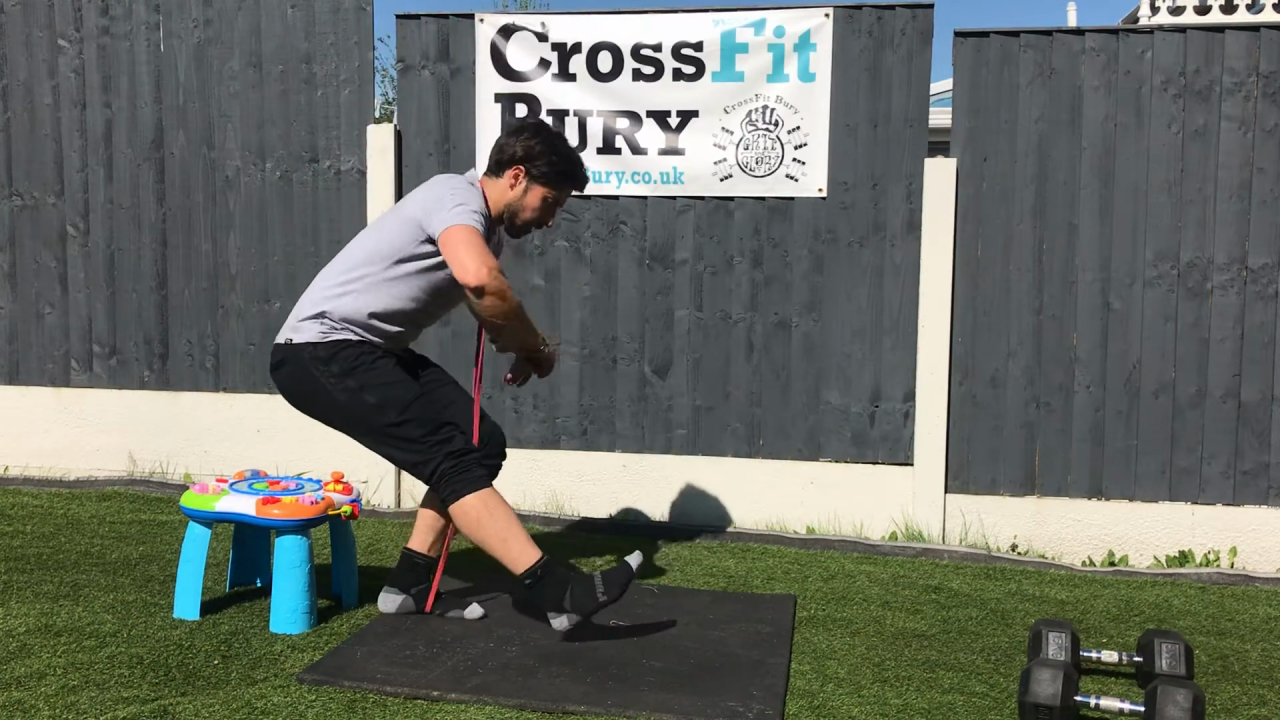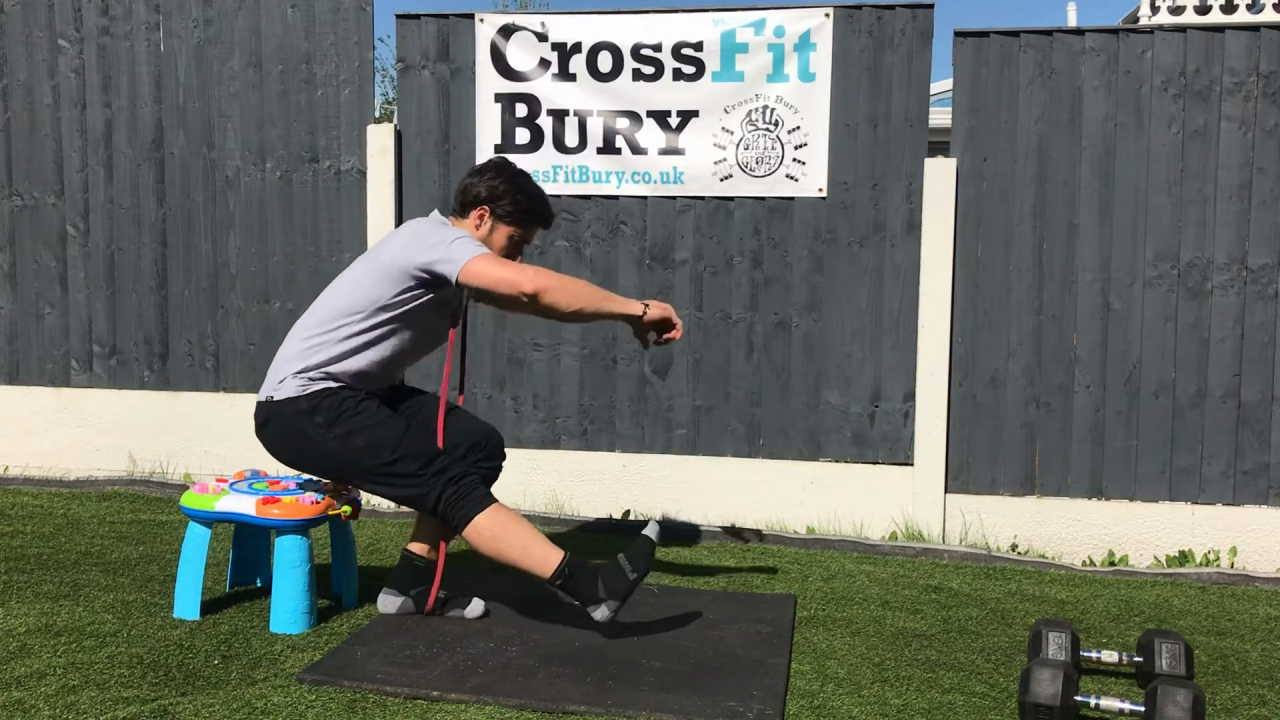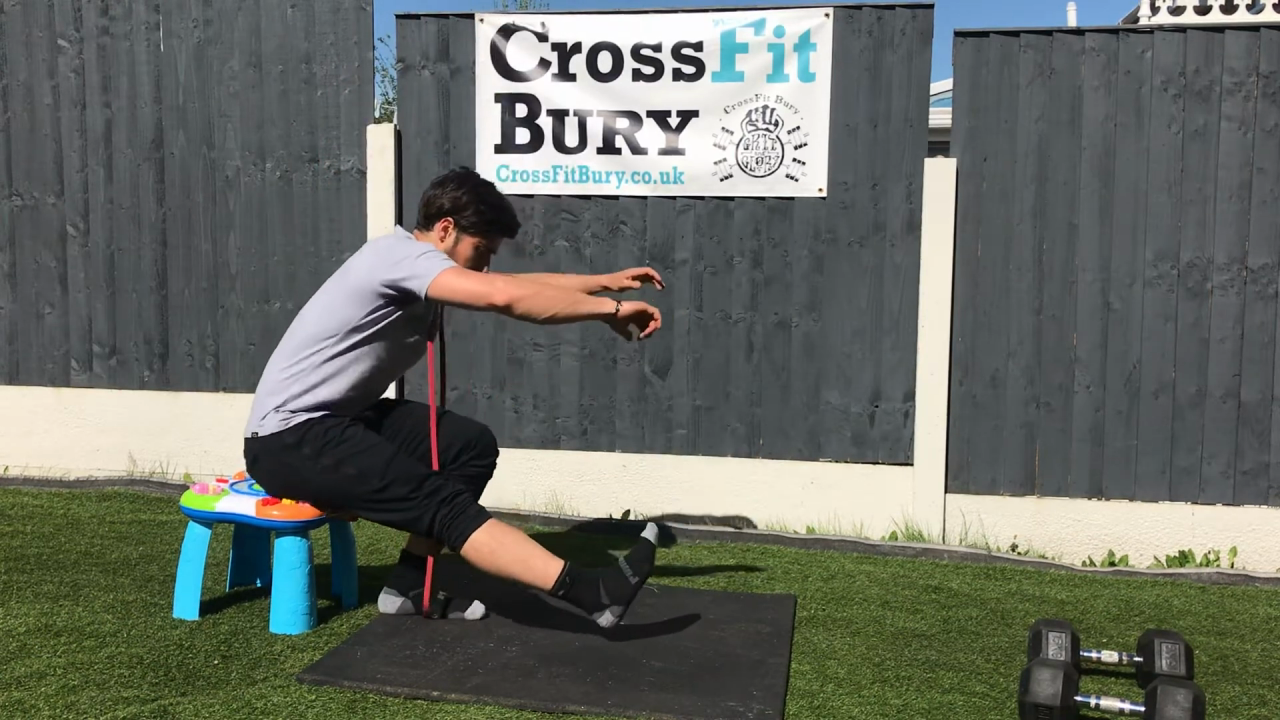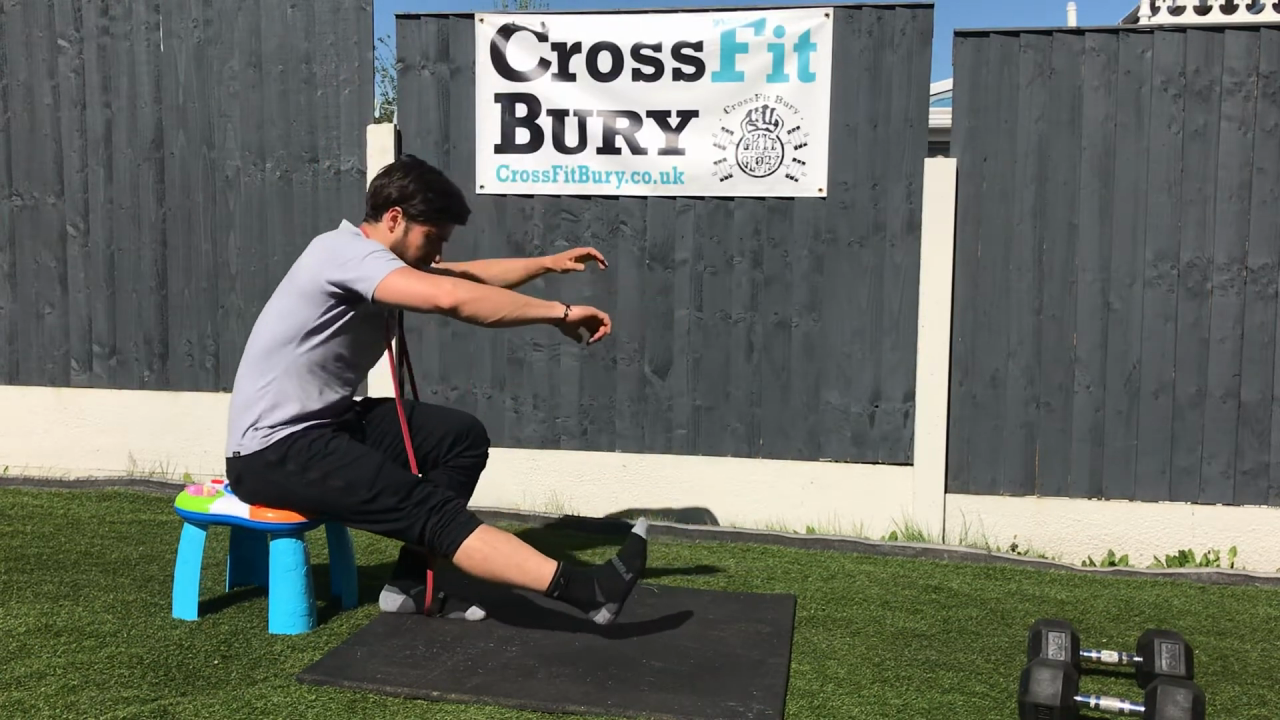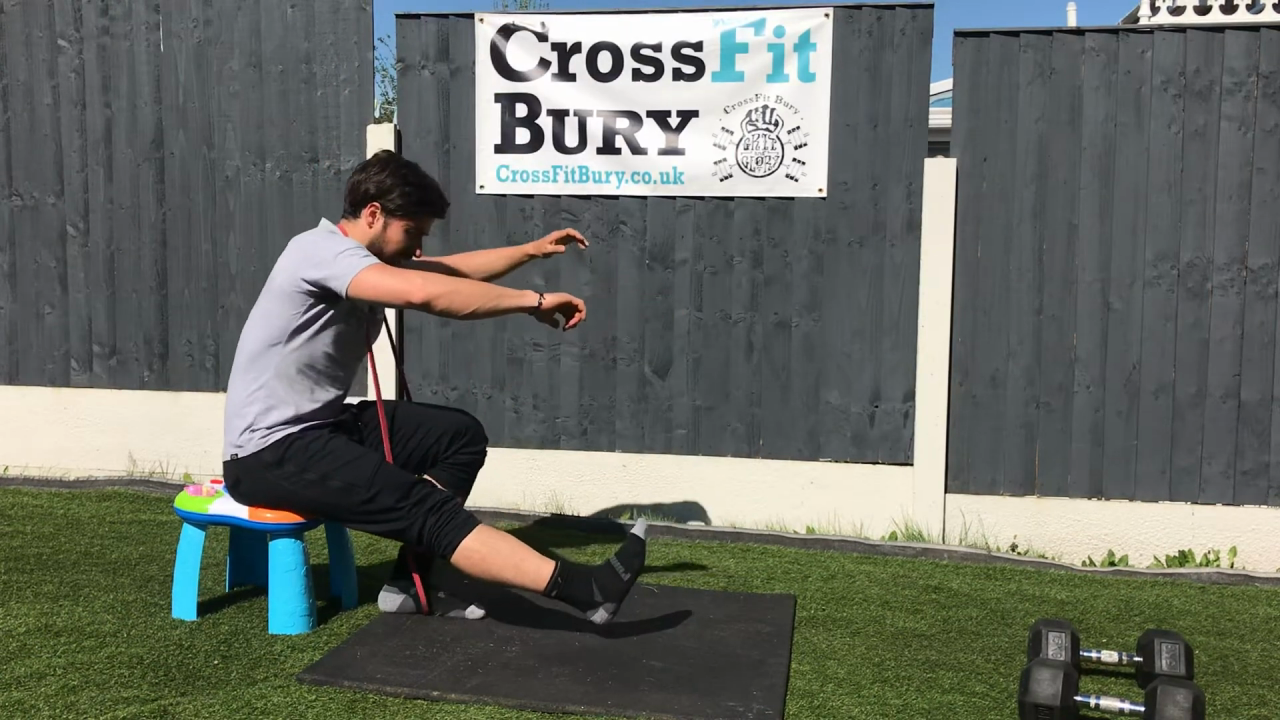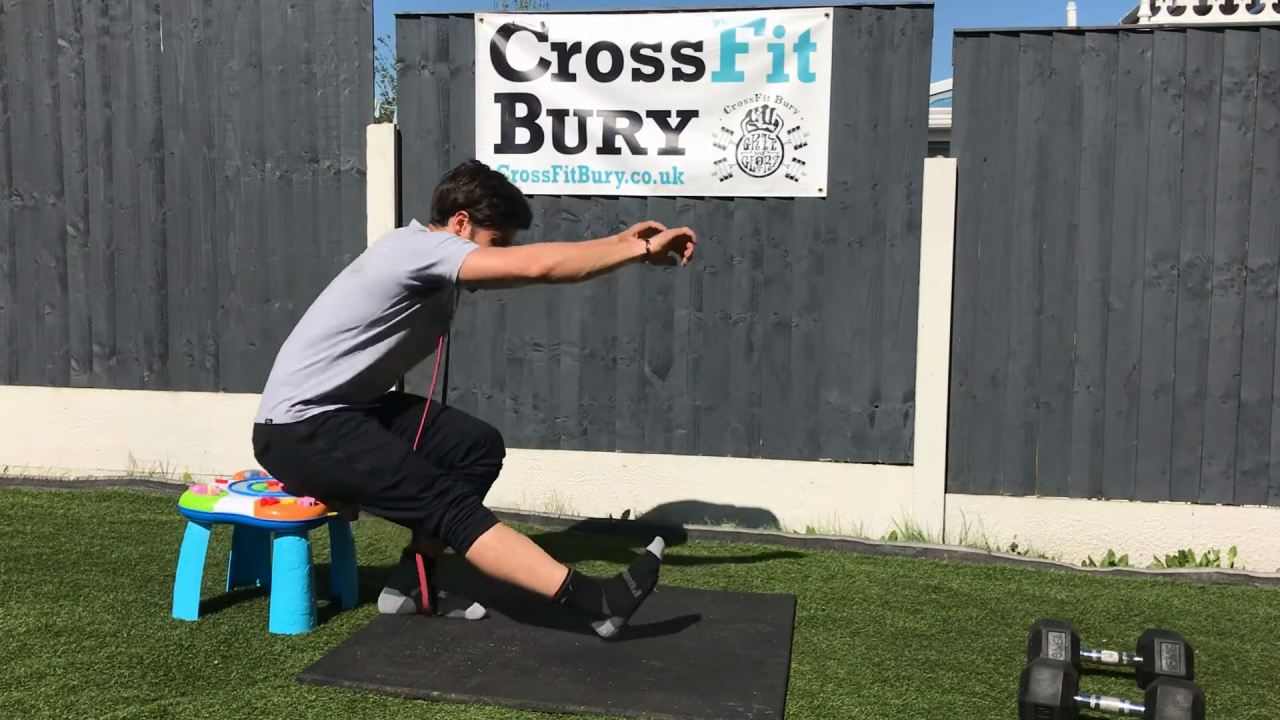
dt=0.4s
person 1, frame 1
left shoulder: (482, 223)
right shoulder: (456, 196)
left elbow: (487, 305)
right elbow: (480, 281)
left wrist: (523, 347)
right wrist: (532, 346)
left hip: (369, 350)
right hip: (318, 354)
left knee: (481, 443)
right knee: (451, 456)
left ankle: (410, 584)
right ankle: (558, 590)
person 1, frame 2
left shoulder: (448, 263)
right shoulder: (432, 238)
left elbow: (525, 297)
right elbow: (529, 287)
left wrist: (629, 310)
right wrist: (635, 310)
left hip: (347, 395)
right hip: (298, 409)
left knee: (479, 447)
right knee: (446, 480)
left ankle: (410, 585)
right ankle: (588, 583)
person 1, frame 3
left shoulder: (417, 267)
right shoulder: (400, 253)
left elbow: (518, 285)
right elbow: (503, 298)
left wrist: (605, 281)
right wrist: (610, 308)
left hip: (339, 418)
right hip: (286, 441)
left knee: (472, 446)
right knee: (439, 500)
left ankle: (408, 587)
right ankle: (589, 590)
person 1, frame 4
left shoulder: (375, 259)
right shoulder: (344, 252)
left elbow: (464, 277)
right elbow: (451, 299)
left wrist: (548, 263)
right wrist: (558, 312)
left hip: (325, 424)
right hip: (270, 453)
left knee: (462, 437)
right knee: (426, 506)
left ankle: (409, 585)
right ankle: (582, 588)
person 1, frame 5
left shoulder: (360, 259)
right shoulder: (320, 251)
left elbow: (454, 270)
right elbow: (424, 295)
left wrist: (531, 250)
right wrist: (536, 301)
right hip: (266, 455)
left knee: (459, 435)
right knee: (424, 505)
left ankle: (407, 584)
right ankle: (582, 589)
person 1, frame 6
left shoulder: (433, 258)
right shoulder: (419, 248)
left elbow: (524, 260)
right elbow: (535, 266)
left wrist: (620, 241)
right wrist: (643, 249)
left hip: (344, 408)
right hip: (297, 428)
left knee: (477, 446)
right knee: (445, 500)
left ankle: (409, 585)
right ankle: (591, 600)
